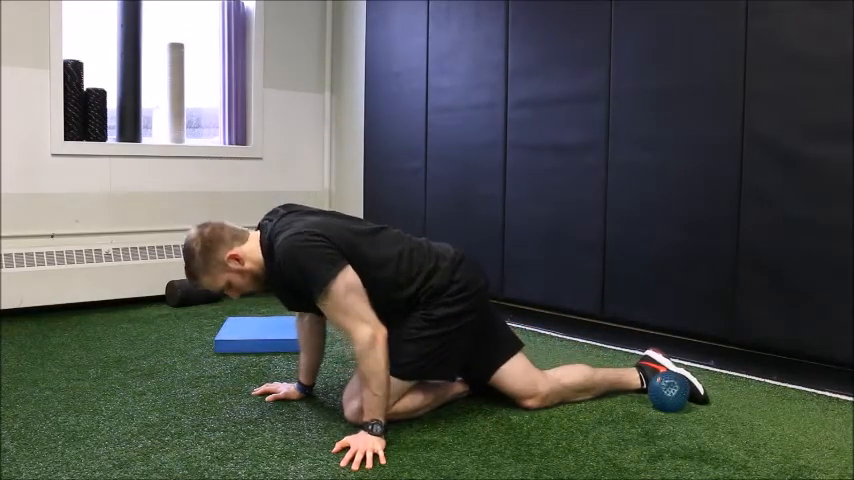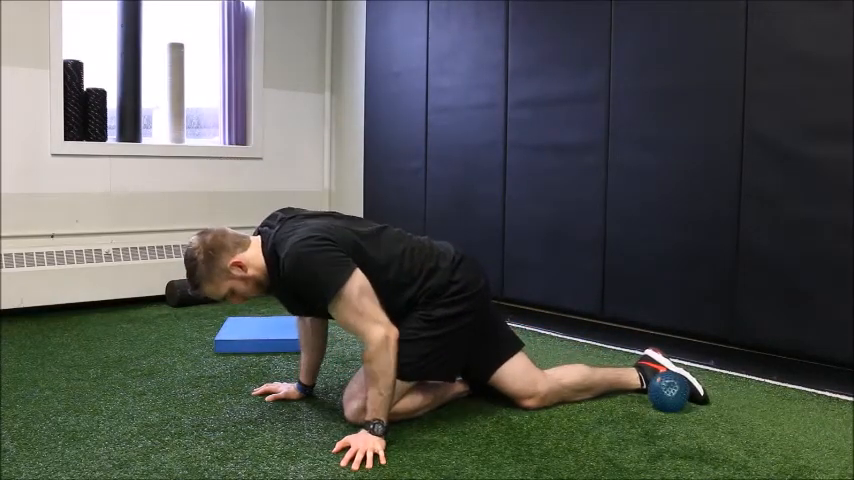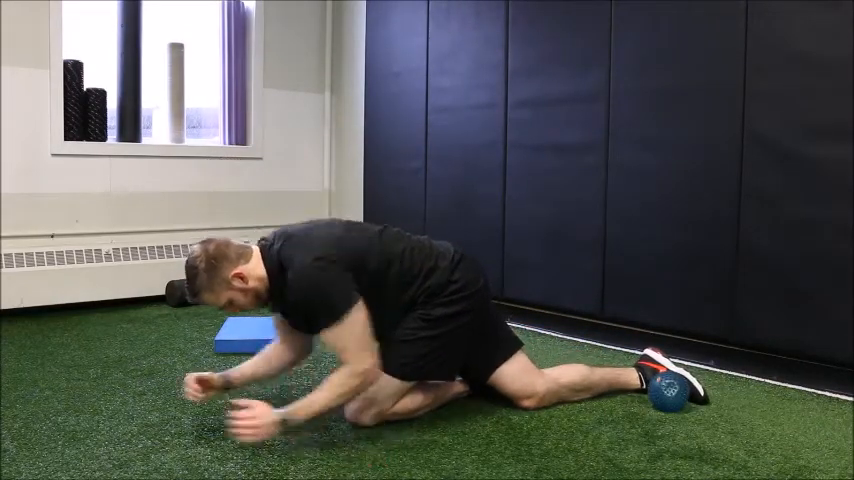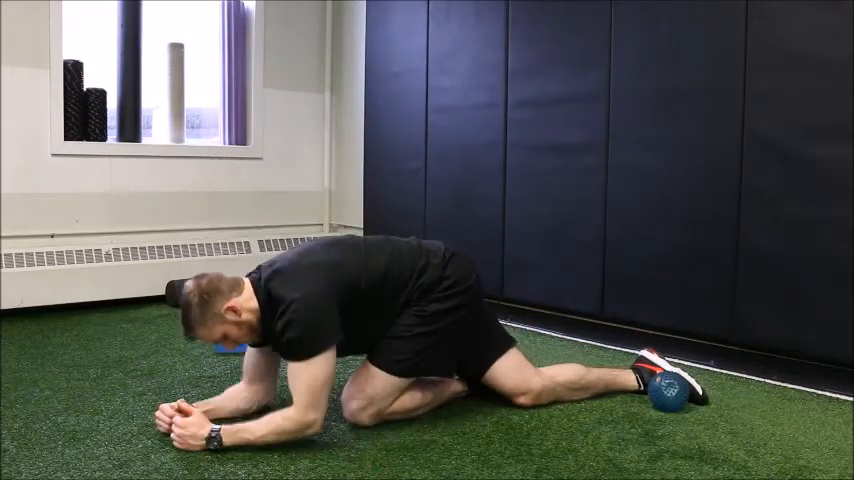
dt=0.3s
person 1, frame 1
left shoulder: (298, 249)
right shoulder: (275, 235)
left elbow: (369, 333)
right elbow: (309, 312)
left wrist: (373, 429)
right wrist: (303, 384)
left hip: (446, 295)
right hip: (454, 288)
left knee: (358, 406)
right knee: (535, 391)
left ankle: (465, 383)
right ankle: (643, 374)
person 1, frame 2
left shoulder: (303, 256)
right shoulder: (273, 238)
left elbow: (382, 334)
right elbow: (313, 310)
left wrist: (373, 428)
right wrist: (303, 383)
left hip: (447, 294)
right hip: (453, 289)
left knee: (357, 405)
right knee: (533, 392)
left ankle: (466, 383)
right ankle: (644, 373)
person 1, frame 3
left shoulder: (309, 273)
right shoulder: (274, 260)
left elbow: (363, 366)
right elbow: (291, 345)
left wrist: (280, 420)
right wrist: (226, 379)
left hip: (447, 295)
right hip: (455, 287)
left knee: (359, 408)
right knee: (533, 391)
left ankle: (466, 384)
right ankle: (644, 373)
person 1, frame 4
left shoulder: (299, 304)
right shoulder: (259, 298)
left elbow: (307, 418)
right elbow: (255, 391)
left wrist: (214, 436)
right wrist: (197, 409)
left hip: (440, 289)
right hip: (444, 287)
left knee: (359, 406)
right knee: (529, 389)
left ankle: (462, 383)
right ankle: (641, 374)
